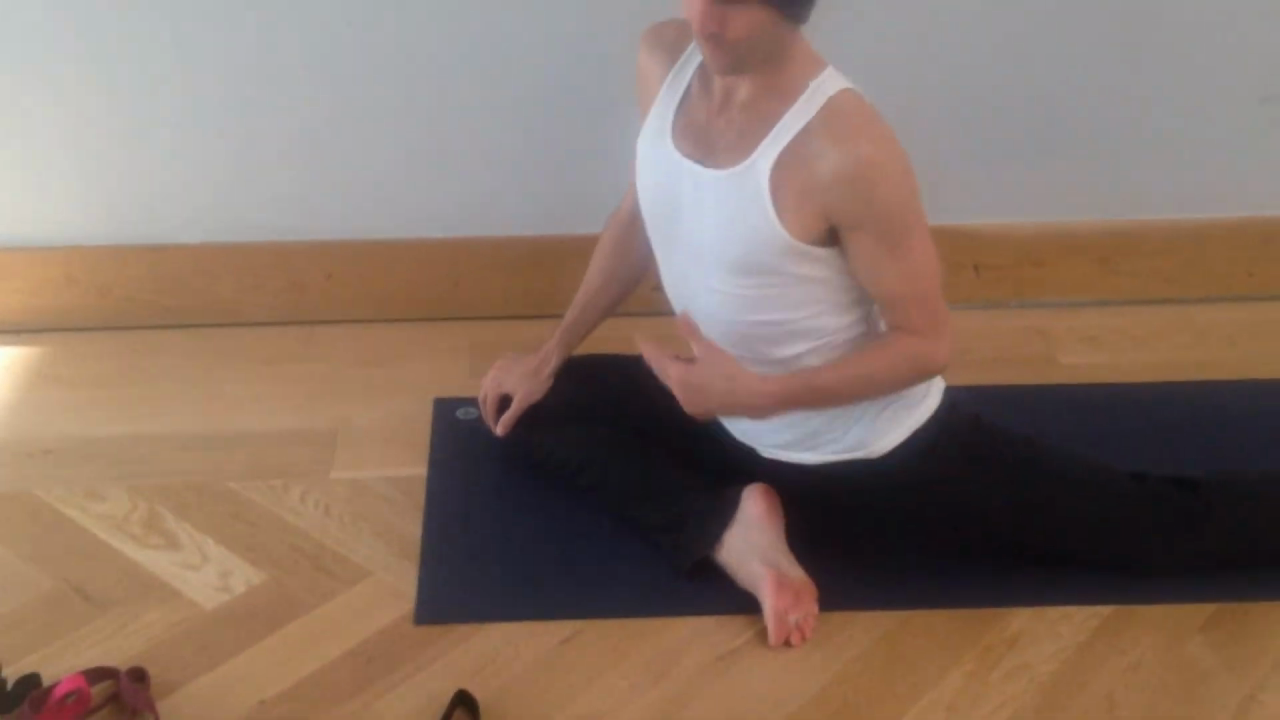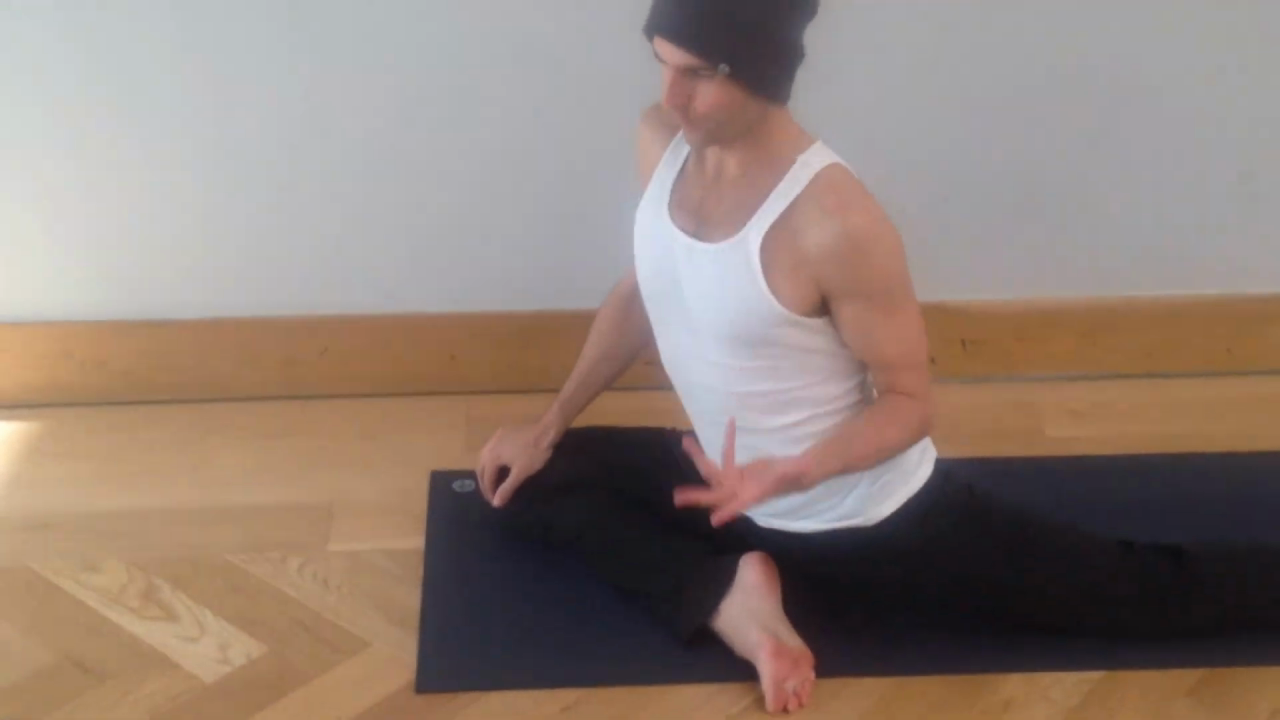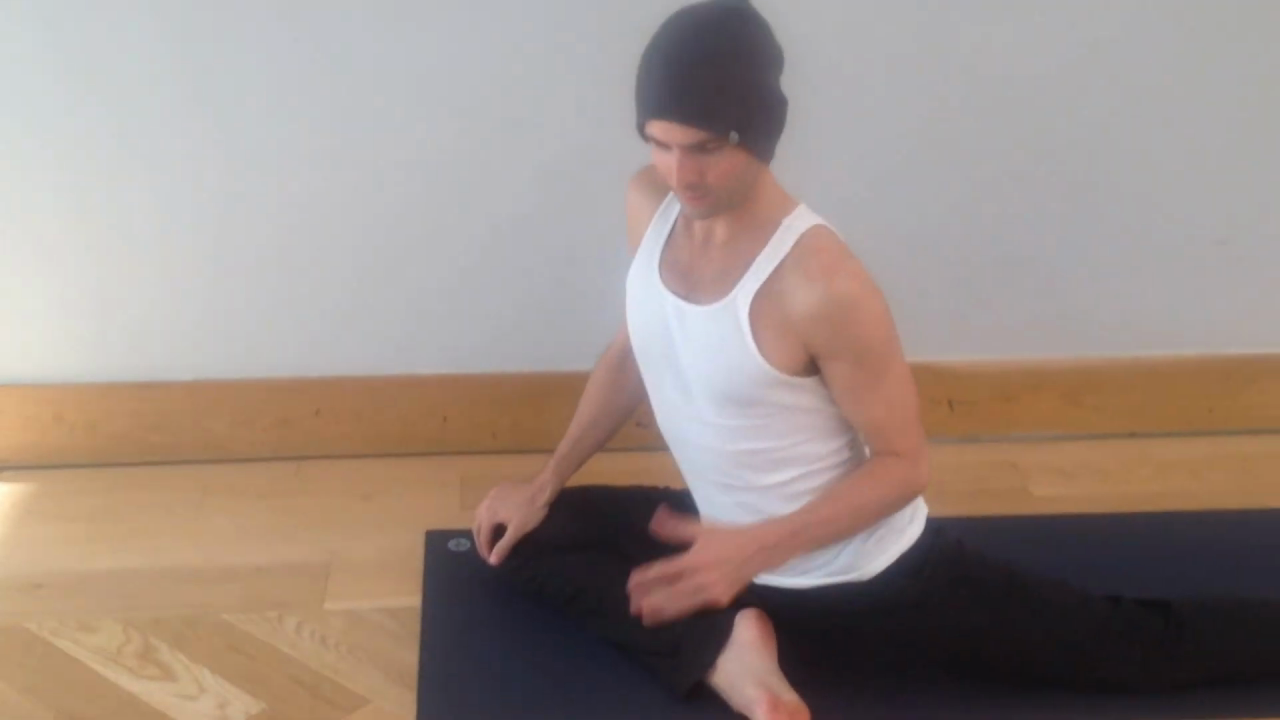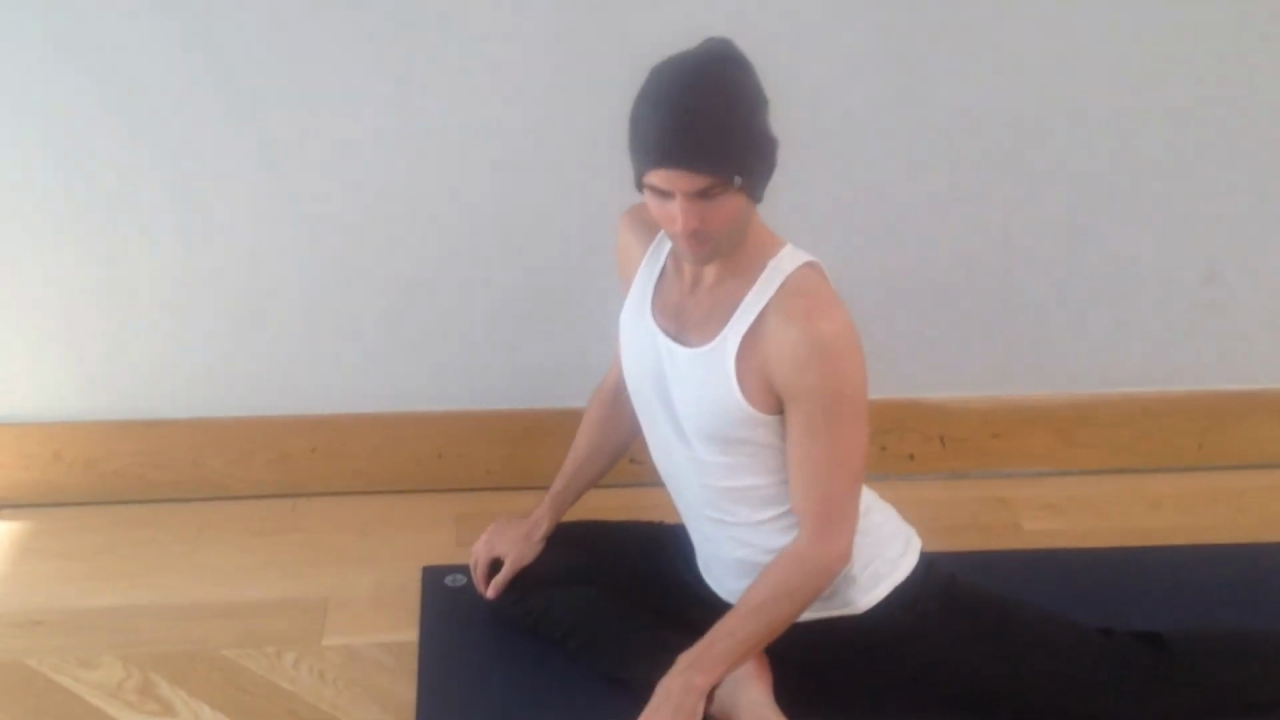
dt=0.3s
person 1, frame 1
left shoulder: (844, 149)
left elbow: (923, 339)
right elbow: (643, 213)
left wrist: (757, 393)
right wrist: (553, 350)
left hip: (876, 445)
right hip: (730, 417)
left knee: (1152, 524)
right knee: (531, 409)
right ankle: (725, 527)
person 1, frame 2
left shoulder: (833, 222)
right shoulder: (662, 139)
left elbow: (909, 400)
right elbow: (644, 288)
left wrist: (795, 476)
right wrist: (552, 423)
left hip: (867, 518)
right hip: (732, 486)
left knee: (1137, 590)
right knee: (531, 485)
right ankle: (724, 596)
person 1, frame 3
left shoulder: (820, 282)
right shoulder: (647, 202)
left elbow: (902, 464)
right elbow: (635, 352)
left wrist: (755, 549)
right wrist: (546, 480)
left hip: (862, 574)
right hip: (727, 538)
left knee: (1128, 644)
right knee: (524, 539)
right ankle: (721, 651)
person 1, frame 4
left shoulder: (804, 323)
right shoulder: (639, 241)
left elbow: (824, 546)
right elbow: (627, 383)
right wrist: (543, 516)
left hip: (857, 604)
right hip: (724, 573)
right knee: (519, 575)
